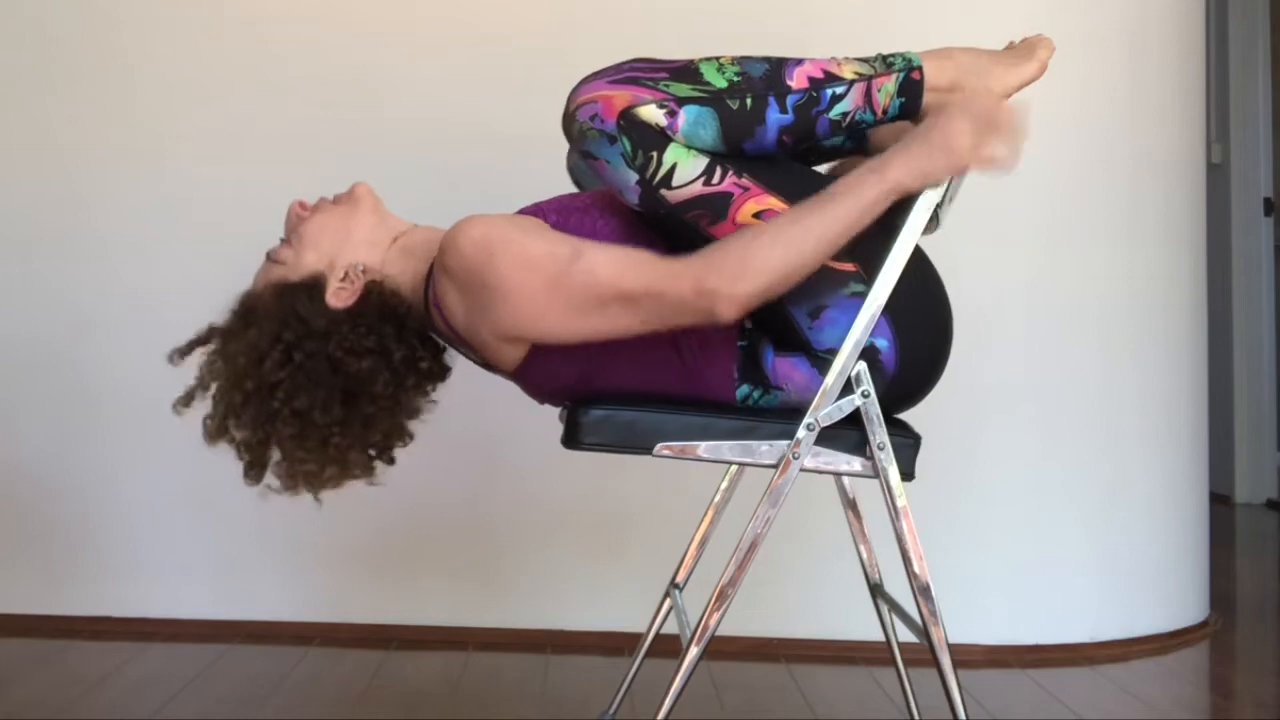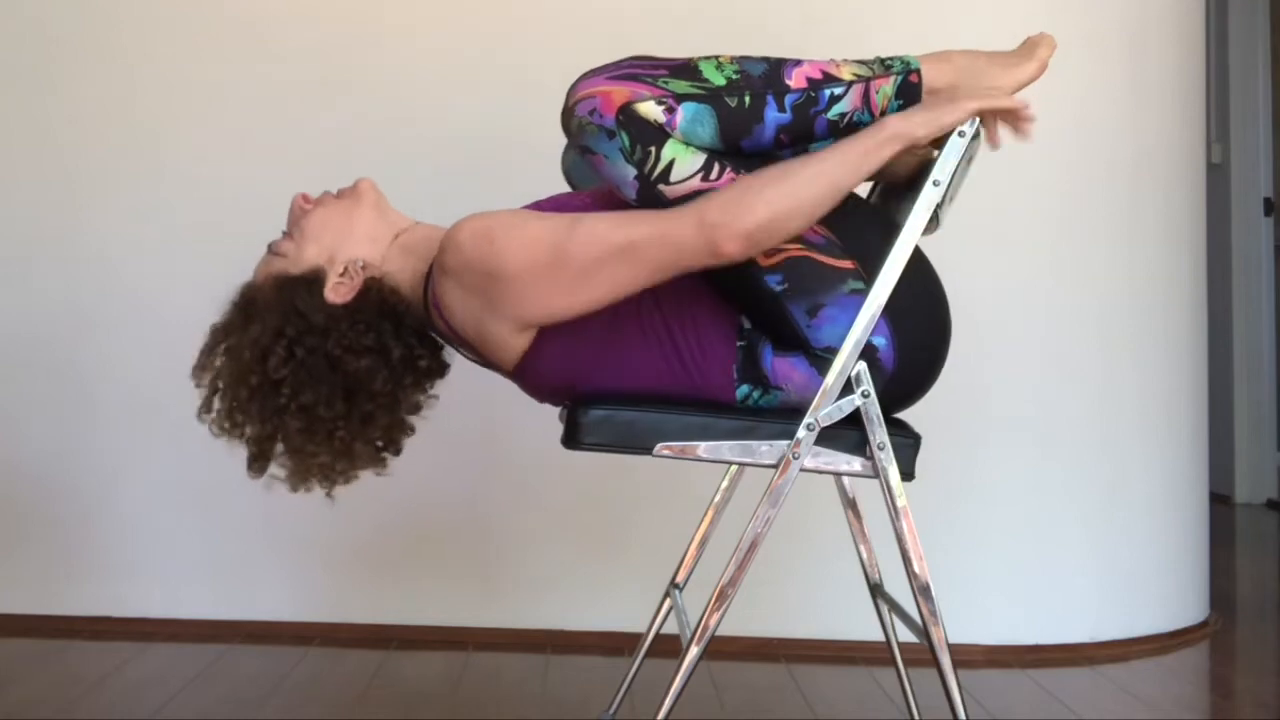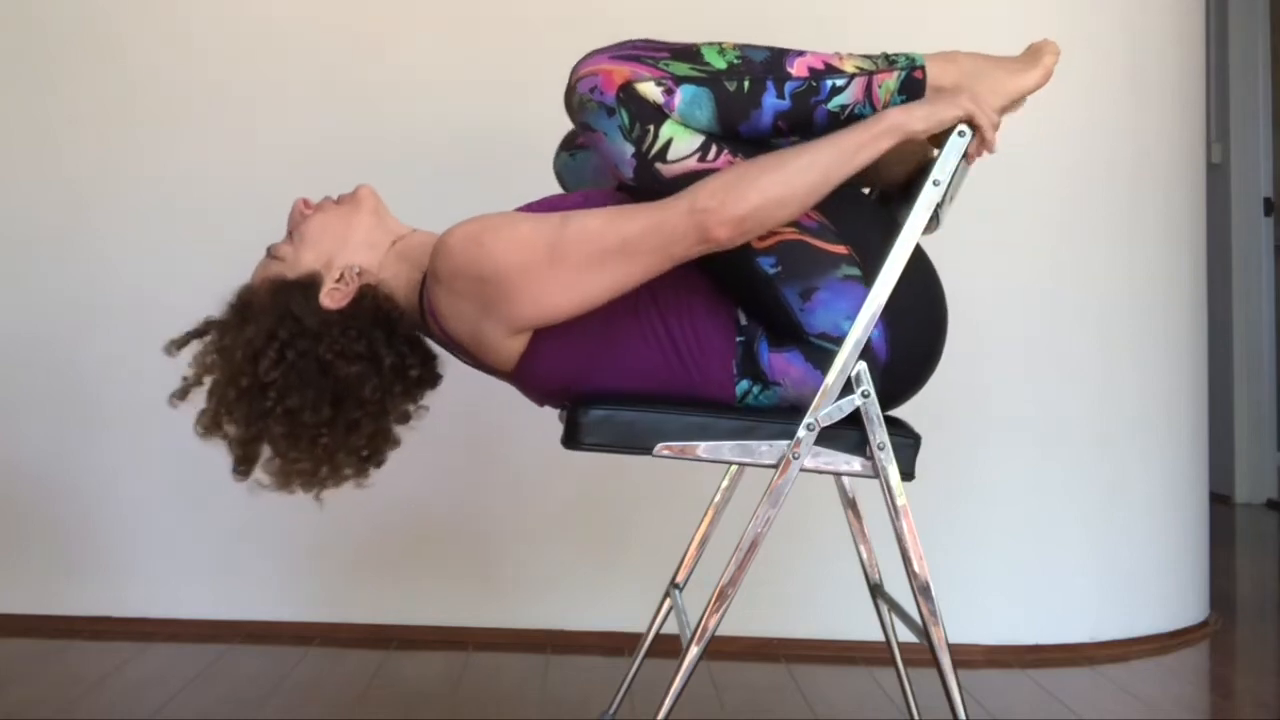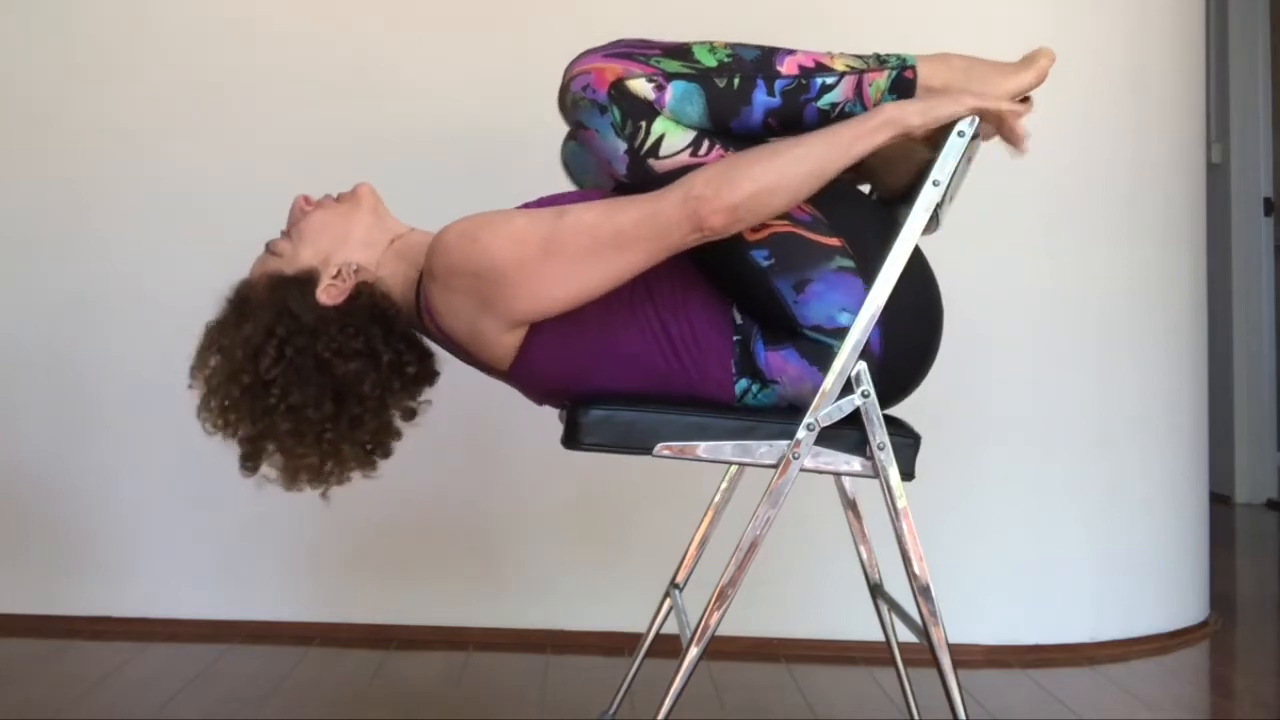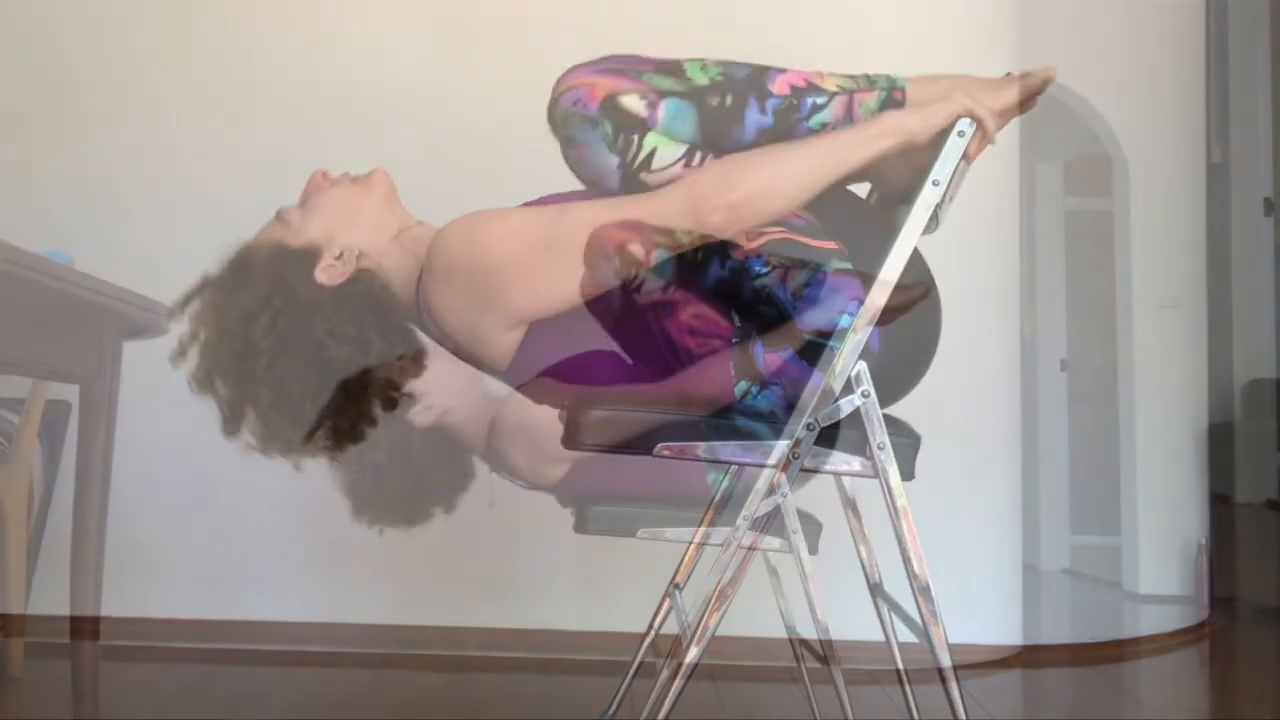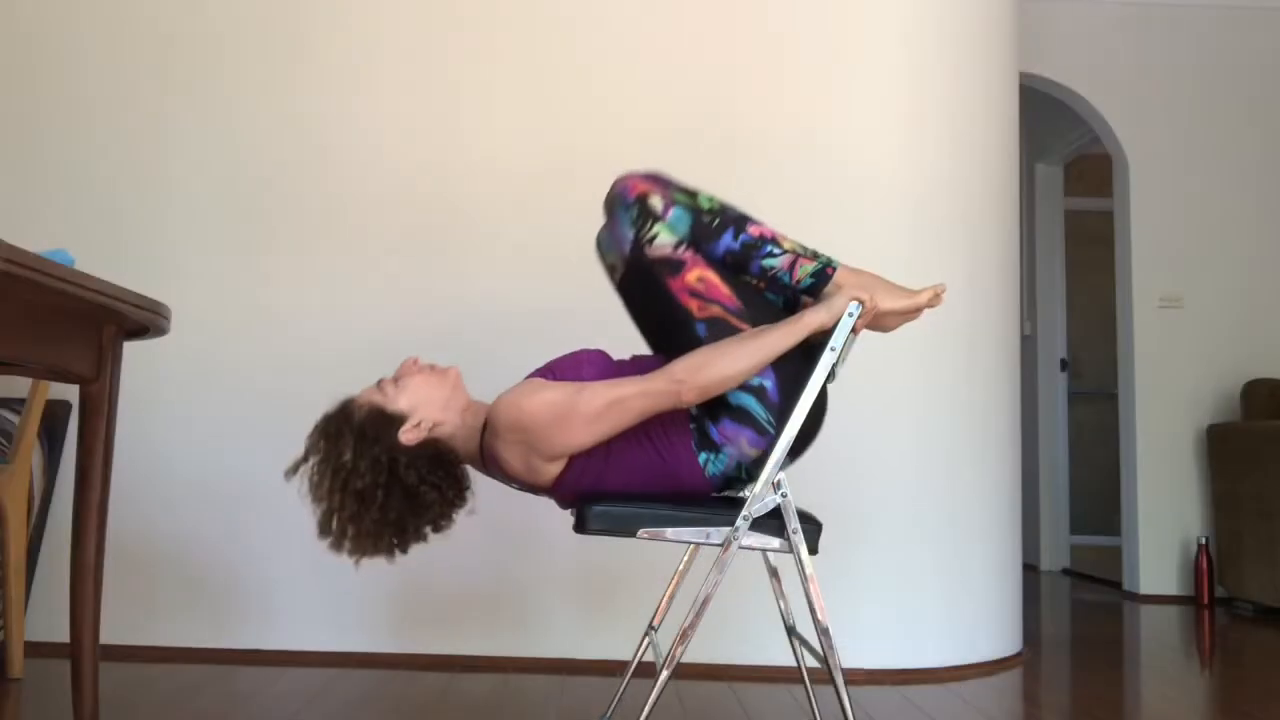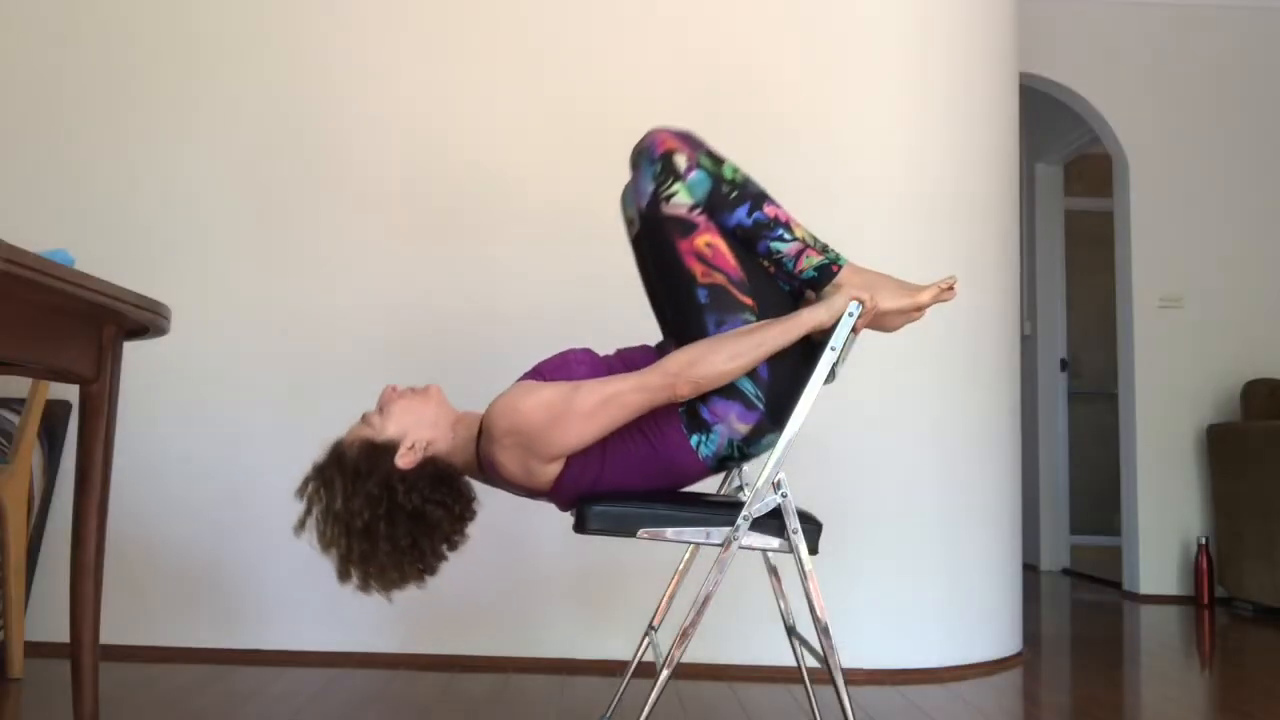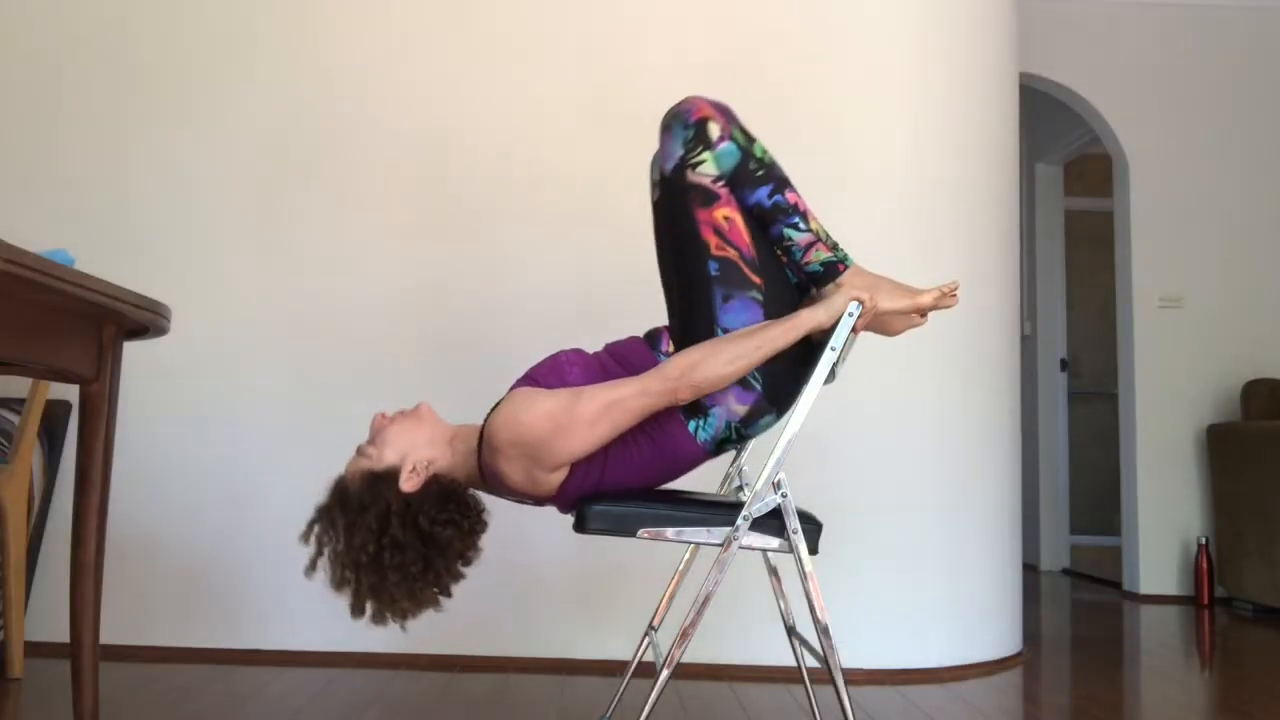
dt=0.4s
person 1, frame 1
left shoulder: (454, 281)
right shoulder: (476, 261)
right elbow: (714, 290)
right wrist: (894, 171)
left hip: (791, 351)
right hip: (837, 346)
left knee: (605, 147)
right knee: (615, 107)
left ankle: (906, 113)
right ankle: (933, 82)
person 1, frame 2
left shoulder: (460, 283)
right shoulder: (478, 260)
left elbow: (681, 232)
right elbow: (720, 234)
right wrist: (904, 127)
left hip: (780, 334)
right hip: (836, 345)
left knee: (603, 150)
right knee: (612, 102)
left ankle: (891, 102)
right ankle: (925, 85)
person 1, frame 3
left shoulder: (455, 290)
right shoulder: (474, 265)
left elbow: (673, 218)
right elbow: (708, 221)
right wrist: (901, 120)
left hip: (774, 335)
right hip: (830, 342)
left knee: (591, 152)
right knee: (616, 82)
right ankle: (928, 83)
person 1, frame 4
left shoulder: (467, 286)
right shoulder: (471, 263)
left elbow: (666, 210)
right elbow: (702, 210)
right wrist: (900, 115)
left hip: (778, 338)
right hip: (832, 335)
left knee: (599, 140)
right knee: (610, 83)
left ankle: (895, 160)
right ankle: (923, 83)
person 1, frame 5
right shoulder: (471, 259)
right elbow: (699, 210)
right wrist: (902, 125)
right hip: (815, 353)
right knee: (597, 104)
right ankle: (911, 111)
person 1, frame 6
left shoulder: (501, 435)
right elbow: (675, 388)
right wrist: (817, 317)
left hip: (726, 427)
right hip: (749, 420)
left knee: (630, 225)
right knee: (639, 201)
left ankle: (829, 288)
right ankle: (839, 294)
person 1, frame 7
left shoulder: (498, 446)
right elbow: (669, 383)
right wrist: (815, 316)
left hip: (722, 410)
right hip: (740, 402)
left knee: (661, 173)
right knee: (665, 157)
left ankle: (834, 288)
right ankle: (844, 290)
person 1, frame 8
left shoulder: (498, 453)
right shoulder: (518, 436)
left elbow: (664, 373)
right elbow: (671, 387)
right wrist: (815, 316)
left hip: (720, 376)
right hip: (735, 388)
left knee: (688, 140)
right knee: (697, 124)
left ankle: (841, 292)
right ankle: (846, 292)
